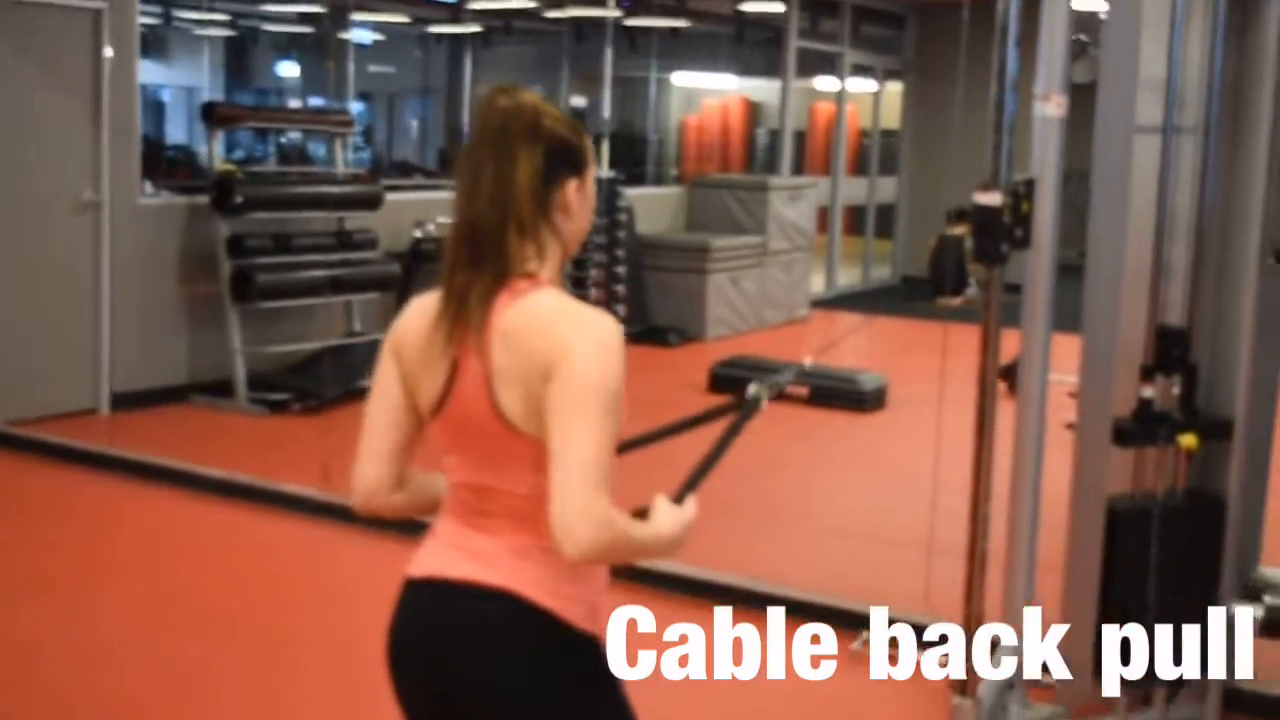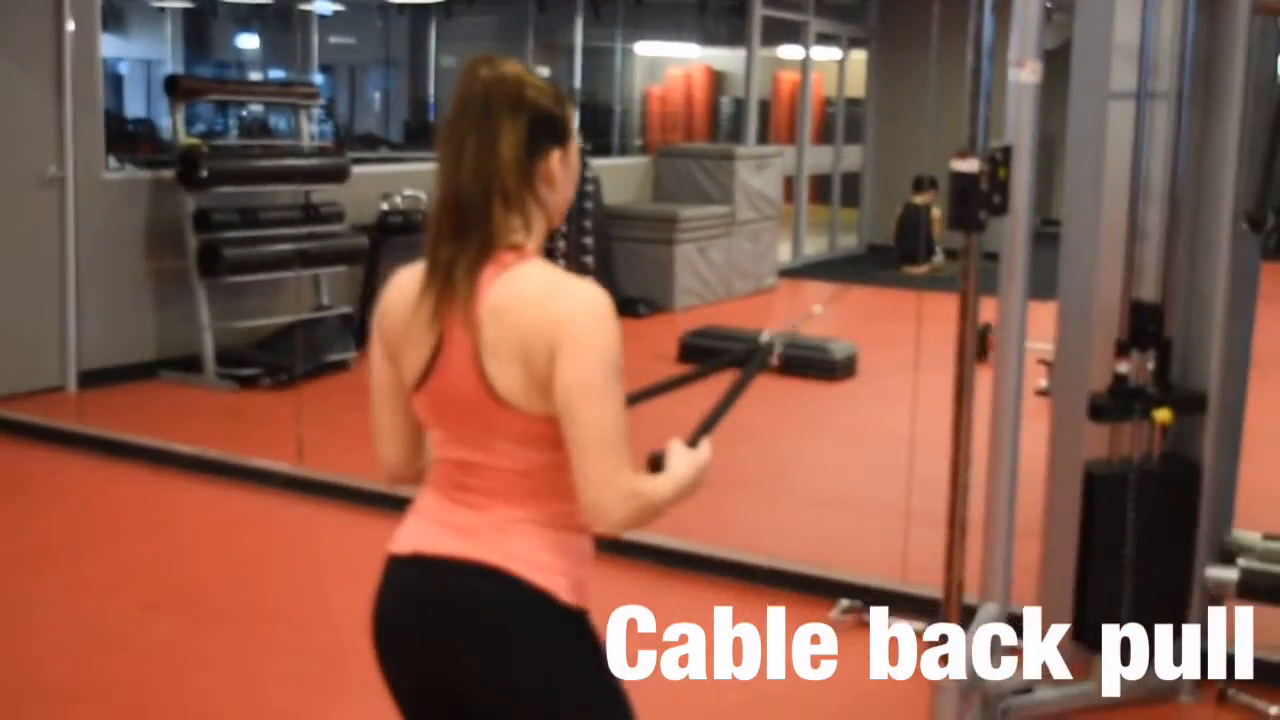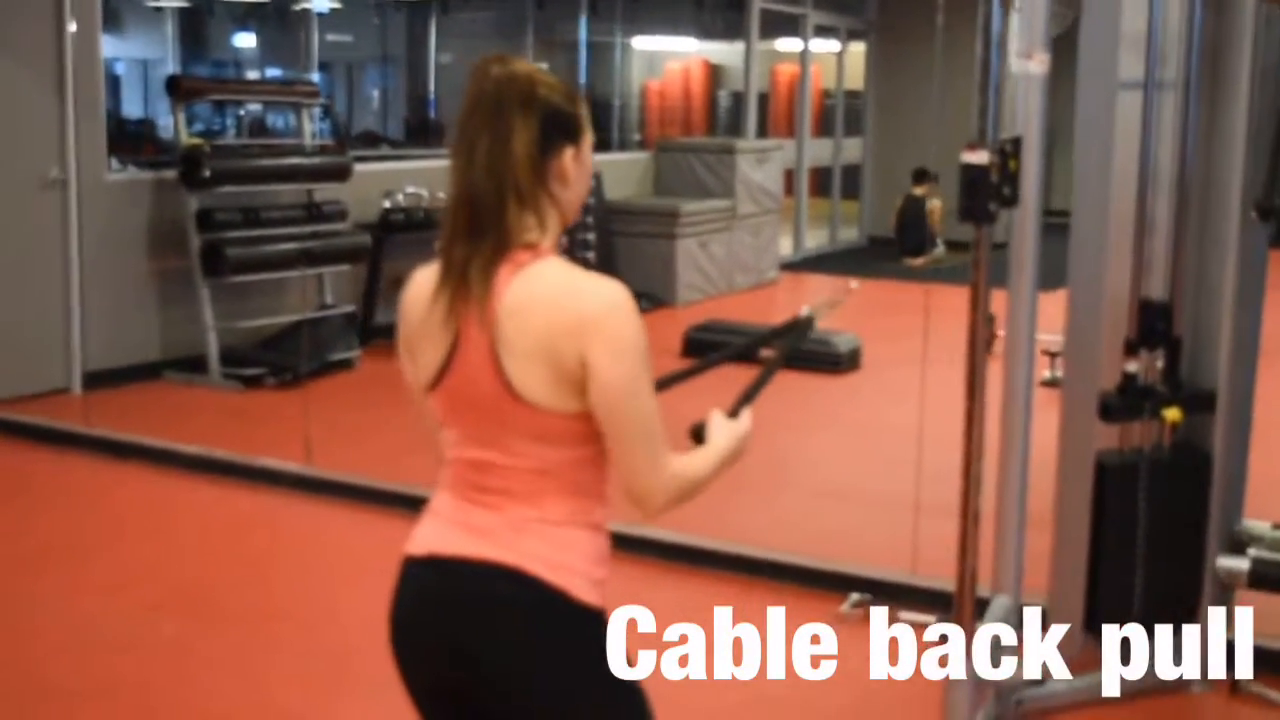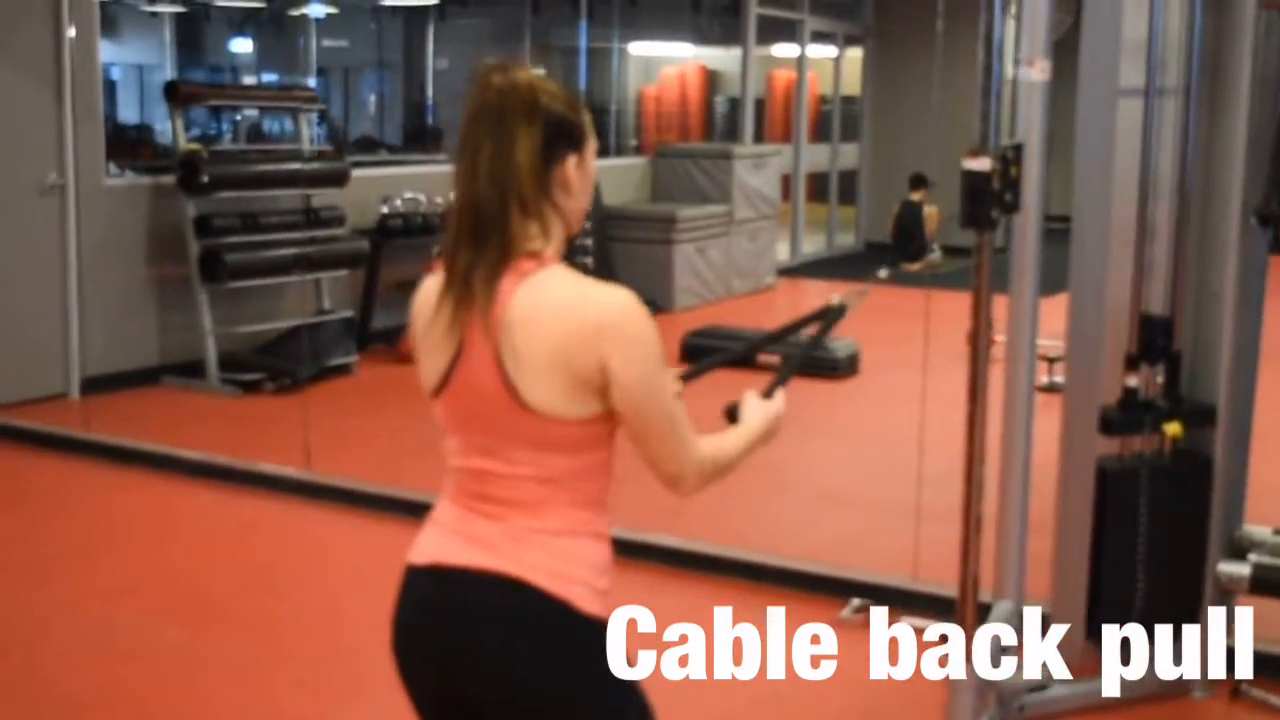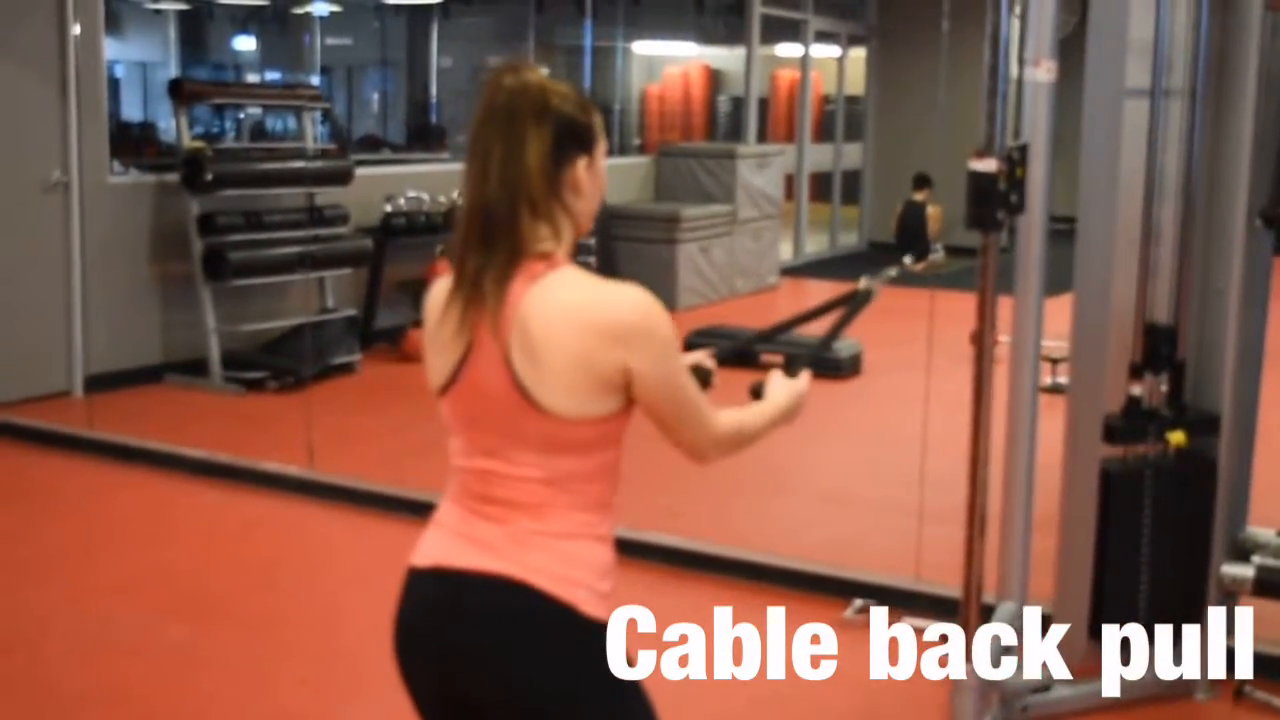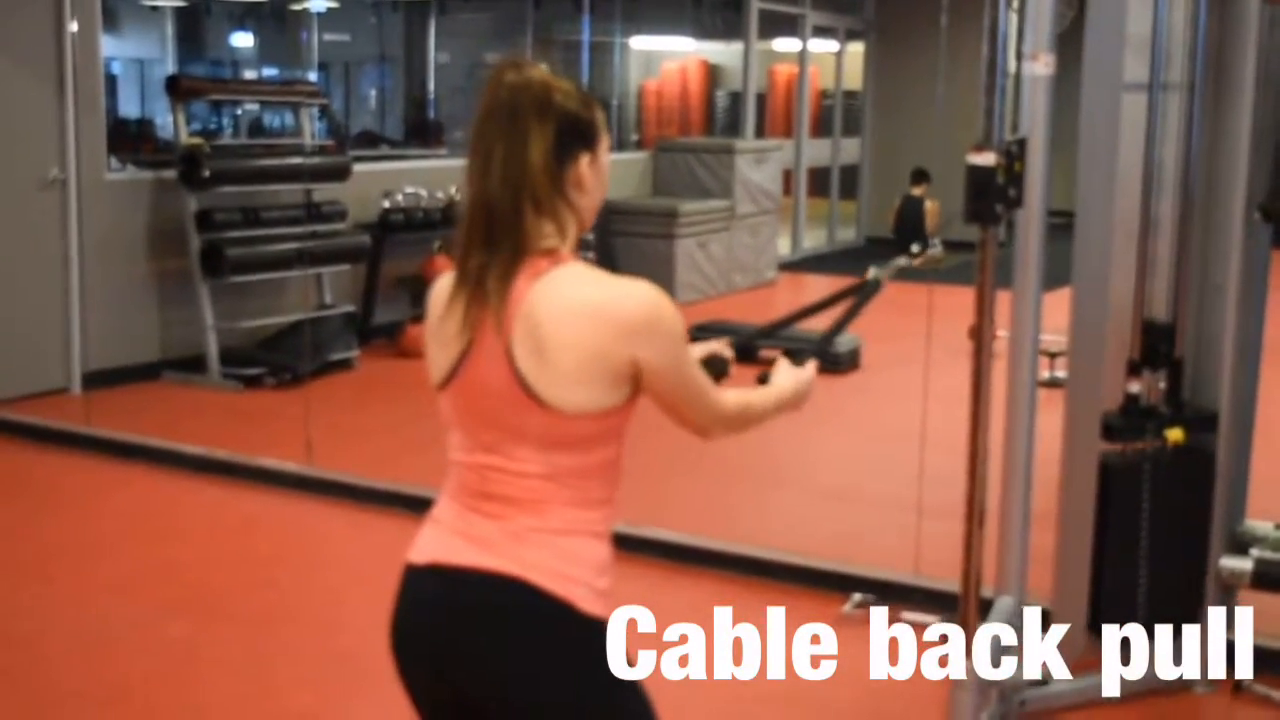
dt=0.2s
person 1, frame 1
left shoulder: (419, 322)
right shoulder: (579, 332)
left elbow: (374, 490)
right elbow: (582, 532)
right wrist: (662, 532)
left hip: (421, 624)
right hip: (531, 638)
person 1, frame 2
left shoulder: (404, 294)
right shoulder: (571, 305)
left elbow: (399, 461)
right elbow: (610, 505)
right wrist: (679, 476)
left hip: (405, 601)
right hip: (516, 613)
person 1, frame 3
left shoulder: (424, 293)
right shoulder: (593, 304)
right elbow: (652, 490)
right wrist: (722, 445)
left hip: (424, 599)
right hip: (536, 612)
person 1, frame 4
left shoulder: (433, 300)
right shoulder: (603, 312)
right elbow: (683, 472)
right wrist: (753, 426)
left hip: (426, 607)
right hip: (538, 620)
person 1, frame 5
left shoulder: (445, 301)
right shoulder: (618, 312)
right elbow: (704, 442)
right wrist: (776, 406)
left hip: (428, 608)
right hip: (541, 623)
person 1, frame 6
left shoulder: (448, 295)
right shoulder: (625, 307)
right elbow: (709, 419)
left wrist: (671, 363)
right wrist: (782, 393)
left hip: (426, 604)
right hip: (538, 620)
